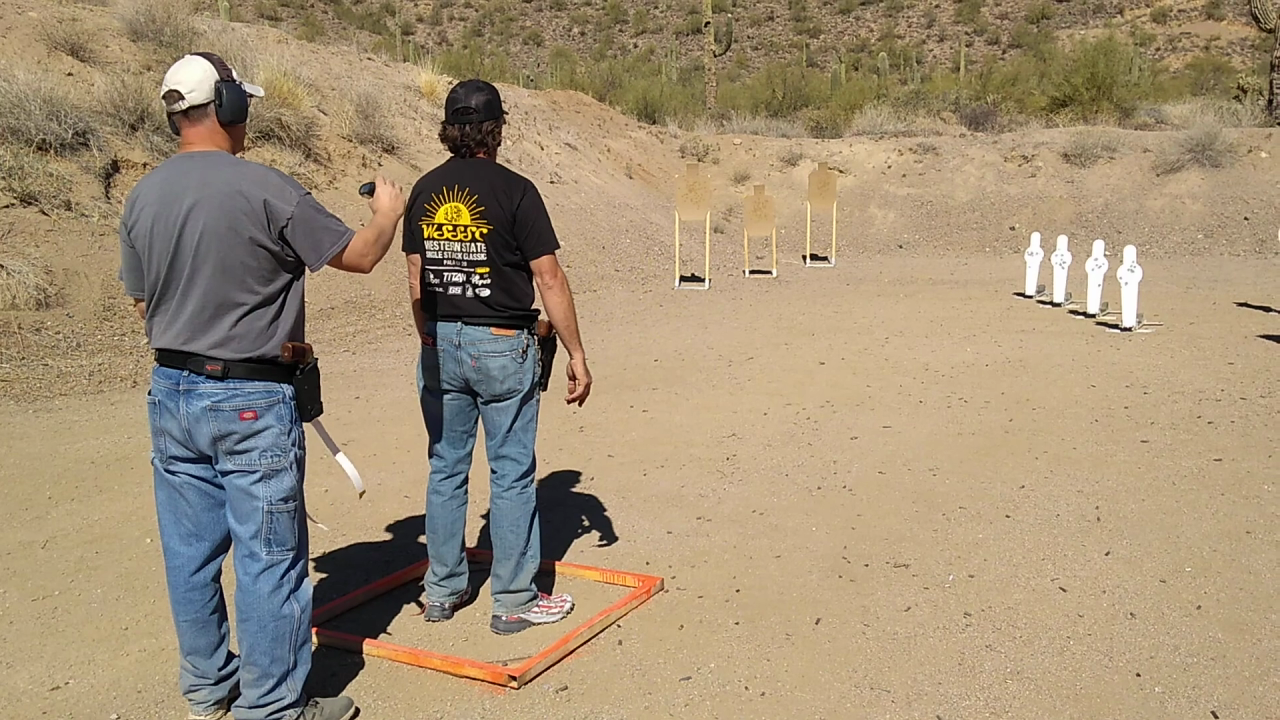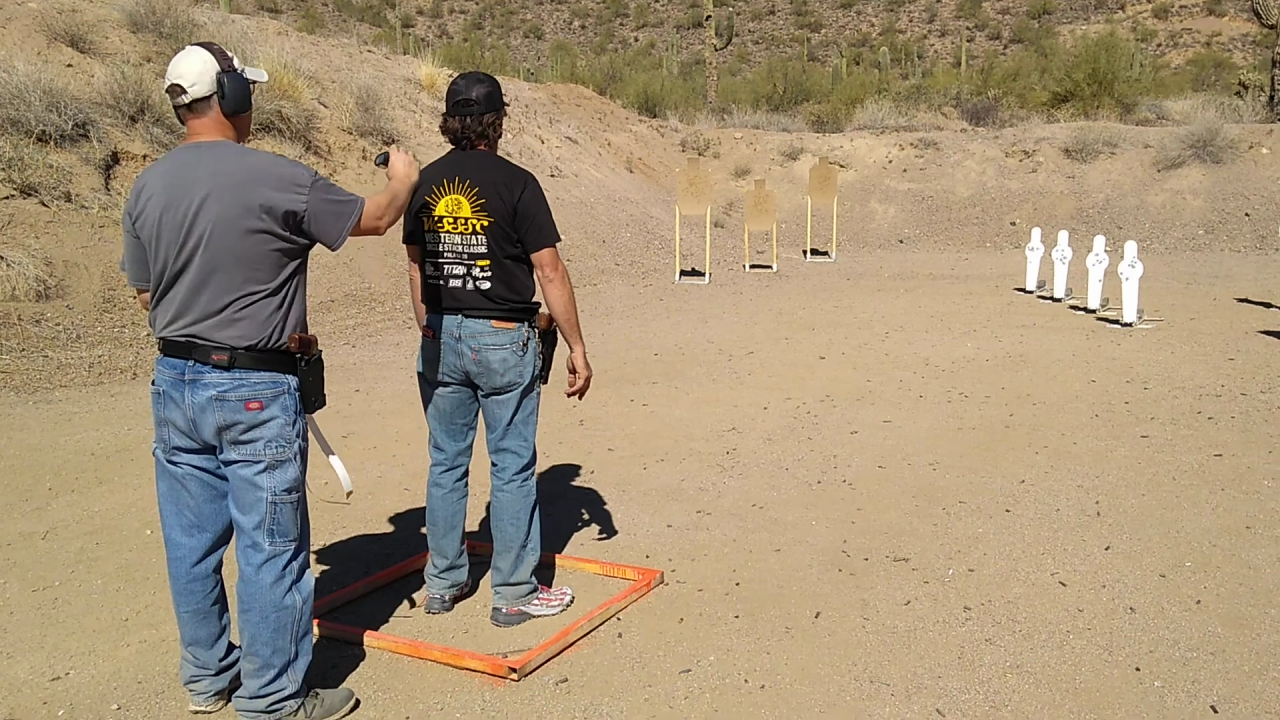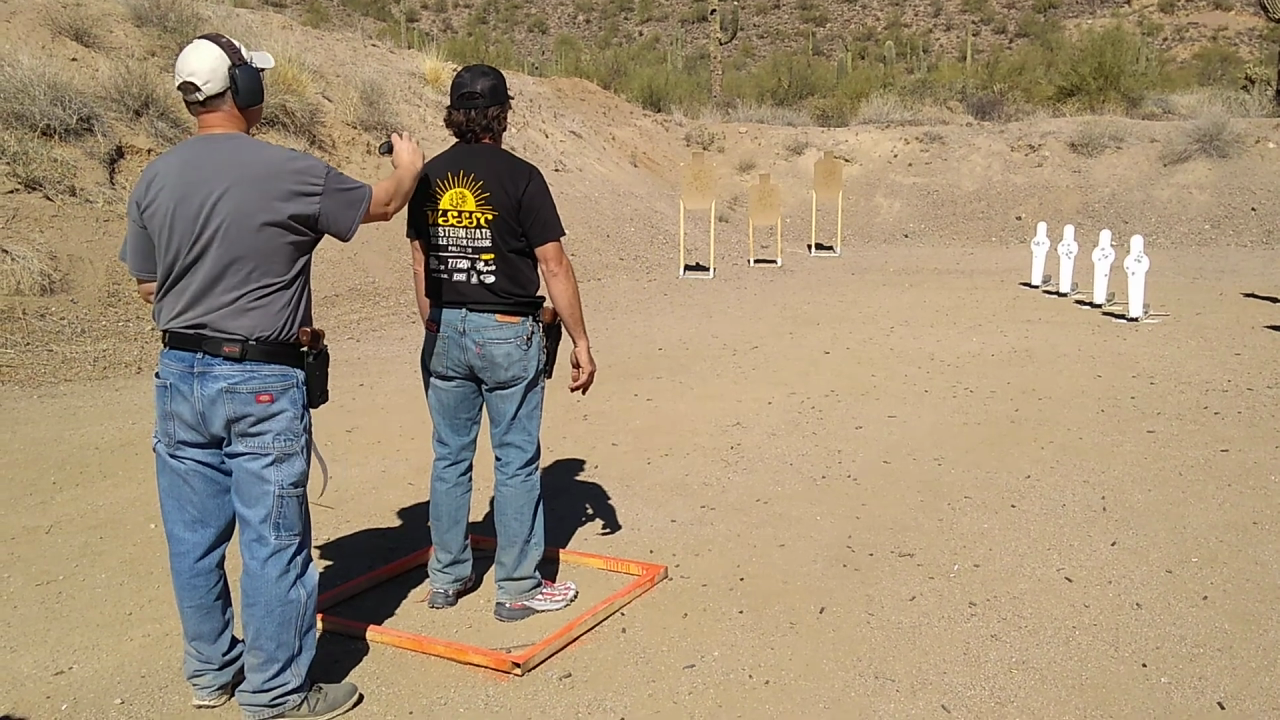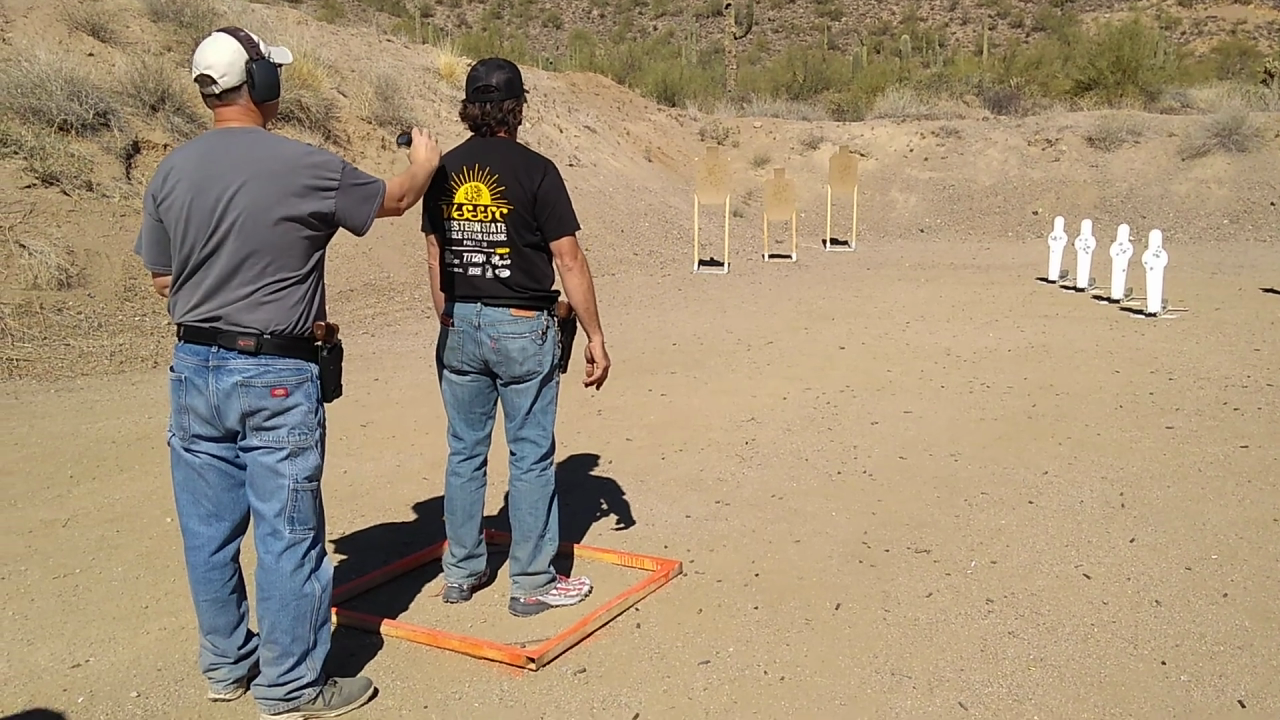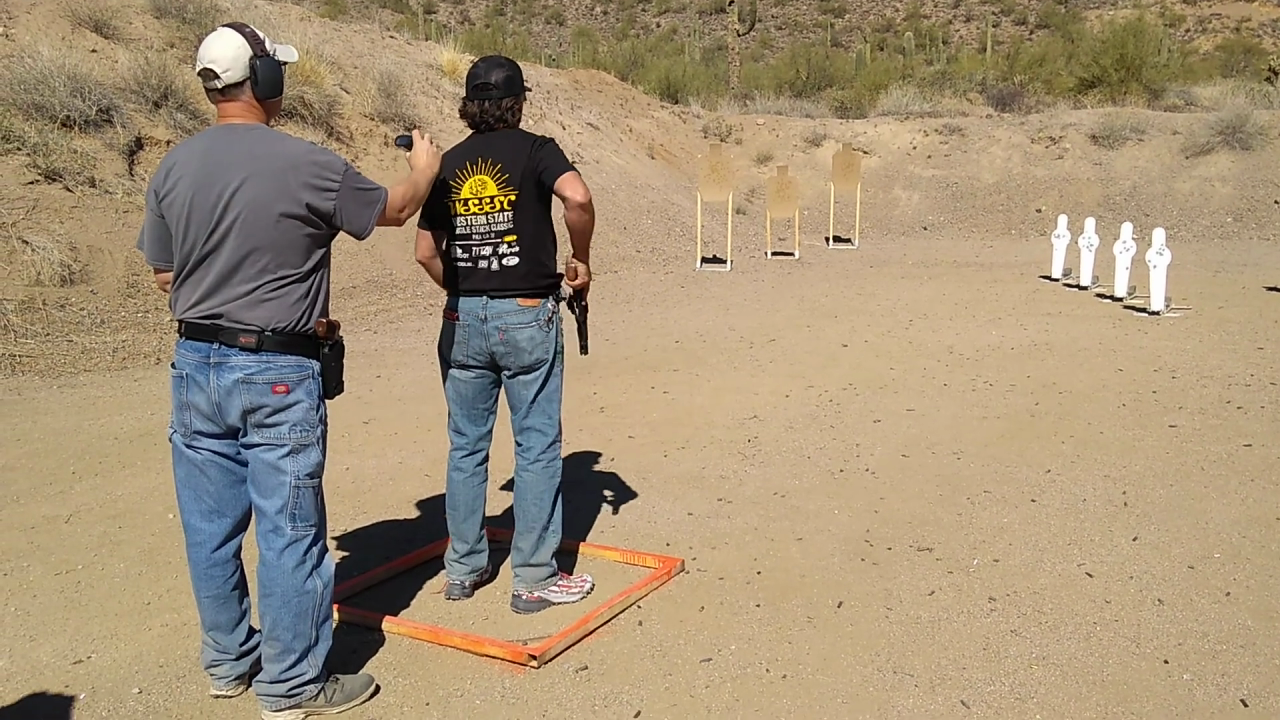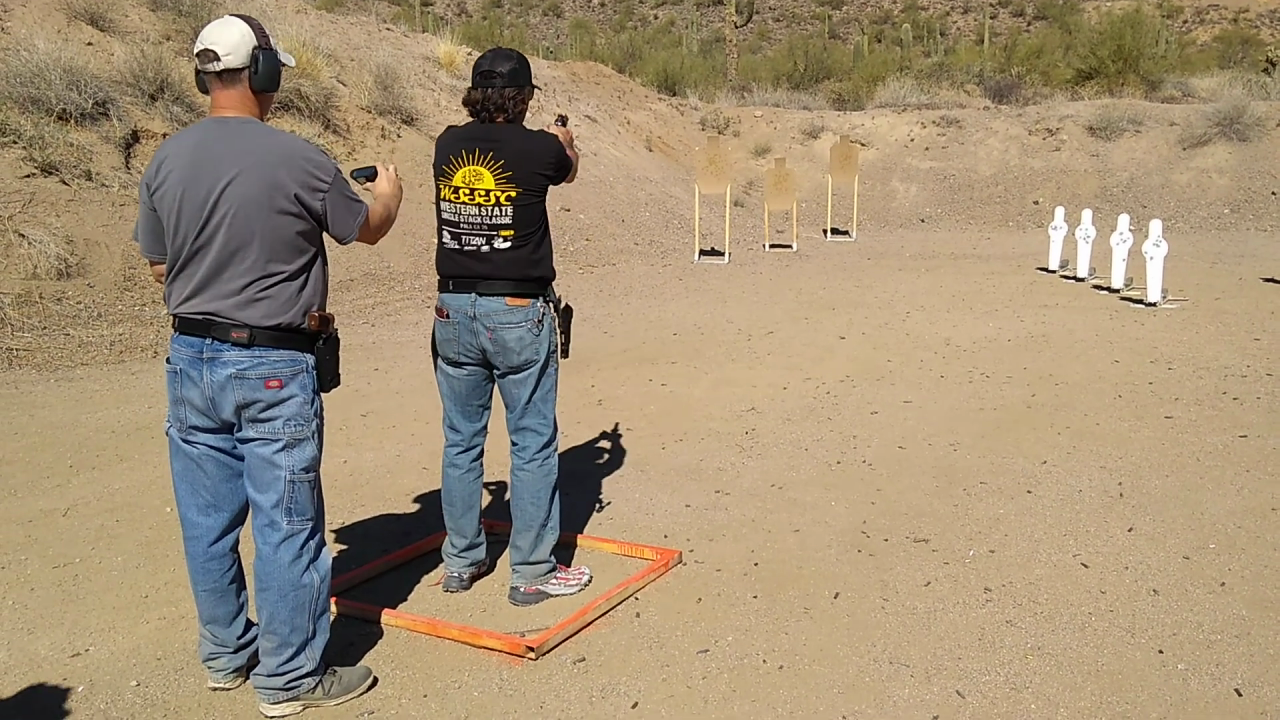
dt=0.5s
person 1, frame 1
left shoulder: (141, 197)
right shoulder: (265, 189)
left elbow: (143, 302)
right elbow: (360, 255)
right wrist: (388, 212)
left hip: (171, 391)
right hip: (251, 401)
left knee: (190, 550)
right knee: (268, 556)
person 1, frame 2
left shoulder: (146, 187)
right shoulder: (277, 179)
left elbow: (144, 293)
right elbow: (374, 219)
right wrist: (403, 181)
left hip: (174, 381)
right hip: (254, 391)
left knee: (192, 540)
right knee: (269, 546)
person 1, frame 3
left shoulder: (154, 179)
right shoulder: (290, 173)
left elbow: (148, 286)
right elbow: (380, 205)
right wrist: (408, 168)
left hip: (179, 375)
right hip: (261, 382)
left knee: (194, 534)
right knee: (272, 540)
person 1, frame 4
left shoulder: (170, 171)
right shoulder: (306, 167)
left elbow: (163, 280)
right elbow: (393, 199)
right wrist: (425, 162)
left hip: (194, 368)
right hip: (276, 376)
left knee: (209, 528)
right knee: (287, 534)
person 1, frame 5
left shoulder: (172, 166)
right shoulder: (307, 165)
left elbow: (164, 274)
right elbow: (395, 209)
right wrist: (425, 168)
left hip: (196, 365)
right hip: (278, 374)
left knee: (210, 525)
right knee: (289, 530)
left ankle: (228, 660)
person 1, frame 6
left shoulder: (164, 160)
right shoulder: (297, 159)
left elbow: (159, 267)
right elbow: (367, 230)
right wrist: (389, 194)
left hip: (191, 358)
right hip: (271, 368)
left knee: (207, 519)
right knee: (285, 525)
left ankle: (225, 653)
person 2, frame 1
left shoulder: (424, 191)
right shoulder: (514, 191)
left elbow: (416, 277)
right elbow: (549, 279)
right wrist: (576, 355)
left hip: (440, 344)
right hip: (502, 345)
left knee: (445, 469)
right knee: (511, 474)
left ankle: (442, 589)
right ankle: (514, 600)
person 2, frame 2
left shoulder: (425, 183)
right shoulder: (515, 183)
left elbow: (416, 269)
right elbow: (551, 273)
right wrist: (577, 348)
left hip: (442, 338)
right hip: (503, 337)
left knee: (446, 463)
right knee: (512, 467)
left ankle: (442, 582)
right ankle: (515, 593)
person 2, frame 3
left shoulder: (428, 176)
right shoulder: (520, 177)
left elbow: (420, 263)
right elbow: (554, 266)
right wrist: (580, 342)
left hip: (446, 331)
right hip: (507, 333)
left knee: (450, 457)
right knee: (516, 462)
left ankle: (447, 576)
right ankle: (518, 588)
person 2, frame 4
left shoulder: (444, 170)
right shoulder: (535, 170)
left elbow: (435, 257)
right elbow: (569, 261)
right wrist: (595, 337)
left hip: (461, 325)
right hip: (522, 327)
left knee: (465, 452)
right knee: (531, 456)
left ankle: (461, 571)
right ankle: (532, 583)
person 2, frame 5
left shoulder: (446, 165)
right shoulder: (535, 150)
left elbow: (426, 252)
right elbow: (578, 197)
right wrist: (581, 258)
left hip: (463, 318)
right hip: (526, 317)
left knee: (466, 446)
right knee: (536, 447)
left ankle: (464, 568)
right ankle: (533, 579)
person 2, frame 6
left shoulder: (448, 144)
right shoulder: (540, 148)
right elbow: (568, 170)
left hip: (454, 310)
right hip: (518, 314)
left knee: (461, 441)
right knee: (532, 445)
left ankle: (461, 561)
right ankle: (533, 573)
